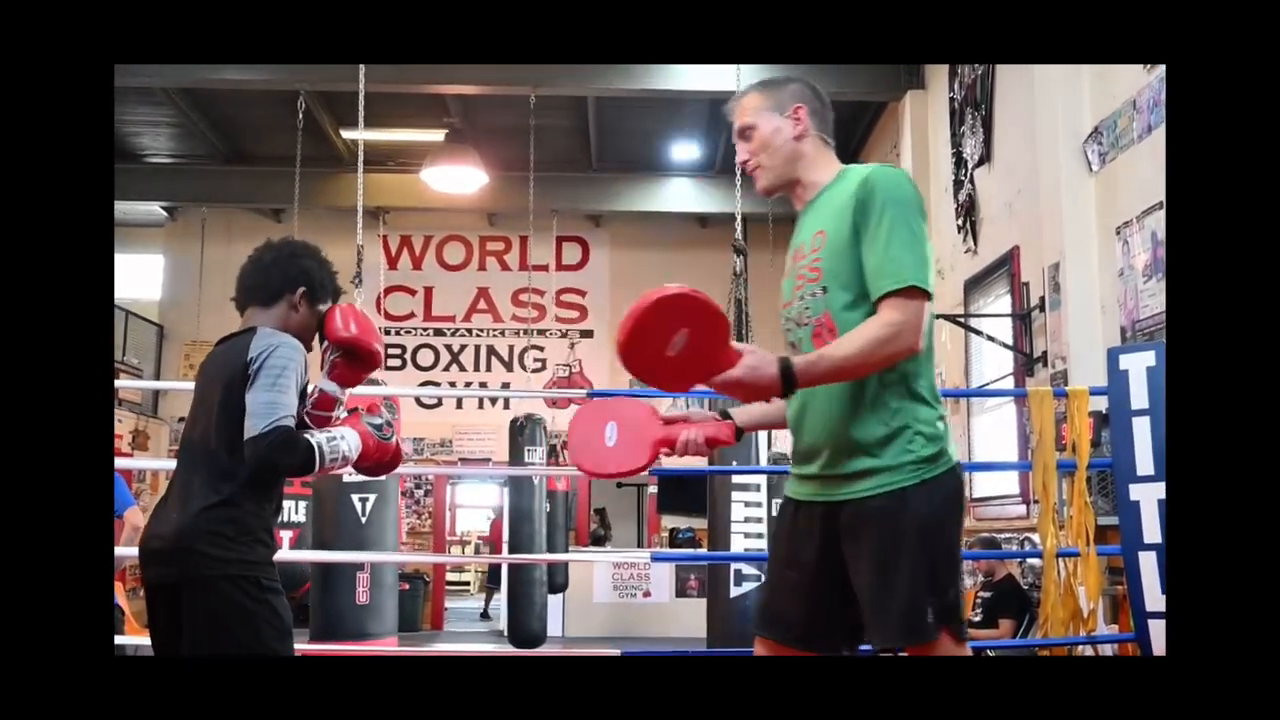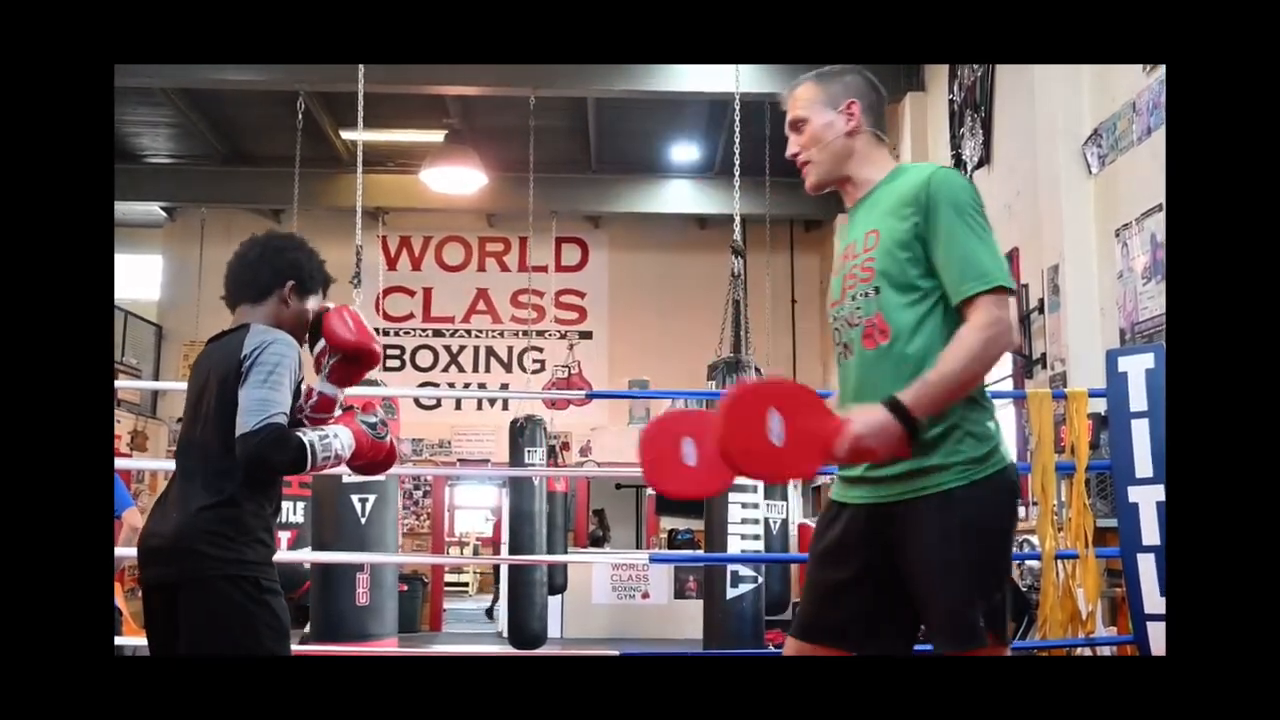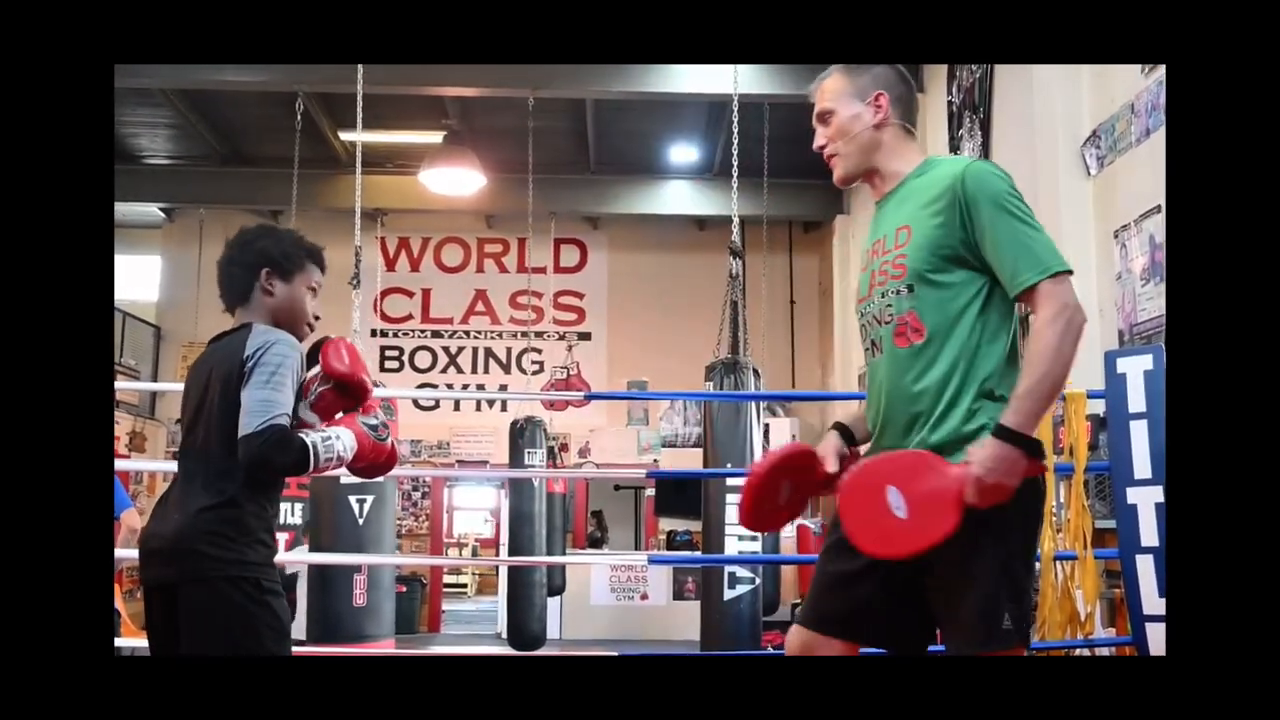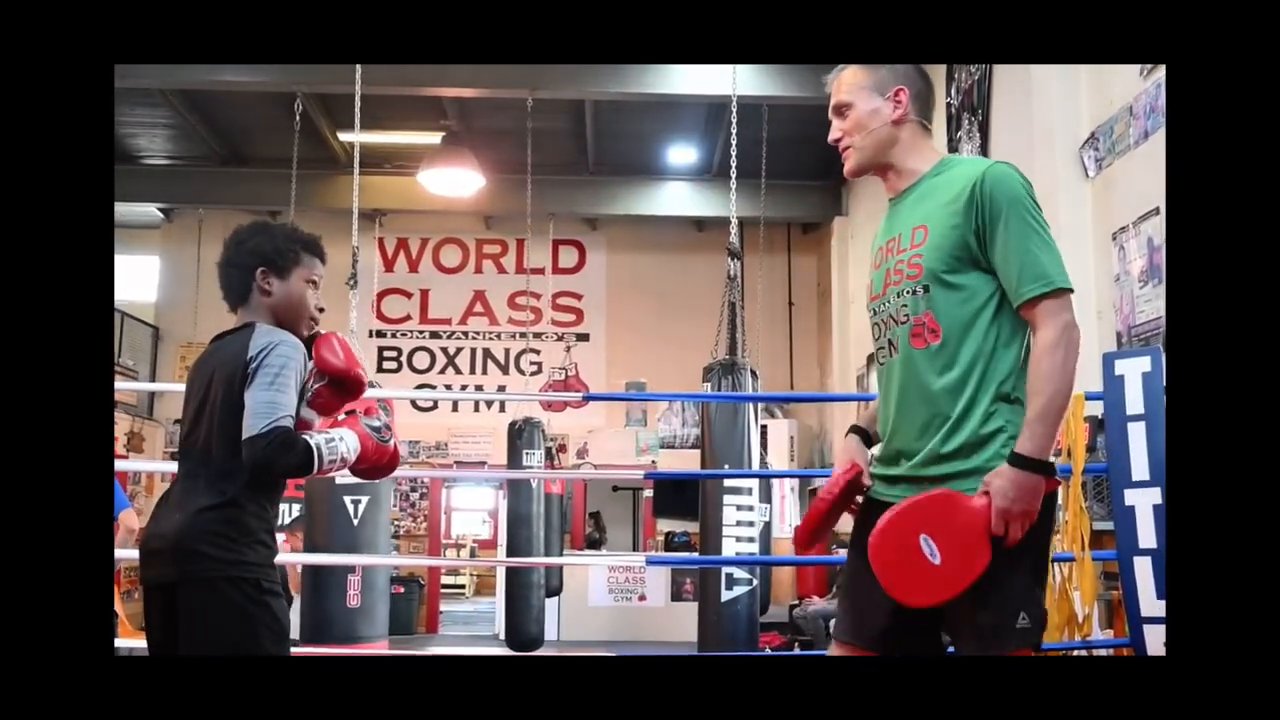
dt=0.2s
person 1, frame 1
left shoulder: (875, 186)
right shoulder: (806, 228)
left elbow: (903, 328)
left wrist: (783, 374)
right wrist: (729, 420)
left hip: (898, 478)
right hip: (814, 489)
left knee: (932, 646)
right knee: (779, 646)
person 1, frame 2
left shoulder: (933, 188)
right shoulder: (854, 230)
left elbow: (994, 324)
left wrist: (899, 415)
left hip: (951, 482)
right hip: (862, 492)
left knee: (971, 648)
right knee: (809, 649)
person 1, frame 3
left shoulder: (967, 182)
right shoulder: (881, 223)
left elbow: (1060, 310)
left wrist: (1010, 436)
right wrist: (845, 434)
left hip: (978, 486)
left knee: (992, 649)
right knee: (811, 645)
person 1, frame 4
left shoulder: (985, 184)
right shoulder: (890, 223)
left elbow: (1057, 327)
left wrist: (1028, 460)
right wrist: (861, 433)
left hip: (985, 490)
right hip: (892, 492)
left knee: (999, 649)
right knee: (853, 650)
person 2, frame 1
left shoulder: (222, 355)
right shoulder: (279, 347)
right elbow: (272, 450)
left wrist: (336, 382)
right wrist: (355, 438)
left hip: (167, 545)
right hip: (225, 554)
person 2, frame 2
left shoulder: (213, 354)
right shoulder: (273, 344)
right elbow: (263, 448)
left wrist: (332, 382)
right wrist: (348, 437)
left hip: (166, 544)
right hip: (224, 554)
person 2, frame 3
left shoulder: (211, 357)
right shoulder: (275, 344)
right elbow: (266, 448)
left wrist: (316, 408)
right wrist: (349, 438)
left hip: (167, 545)
right hip: (225, 554)
person 2, frame 4
left shoulder: (212, 356)
right shoulder: (278, 346)
right elbow: (269, 450)
left wrist: (314, 408)
right wrist: (351, 440)
left hip: (168, 544)
right hip: (225, 553)
